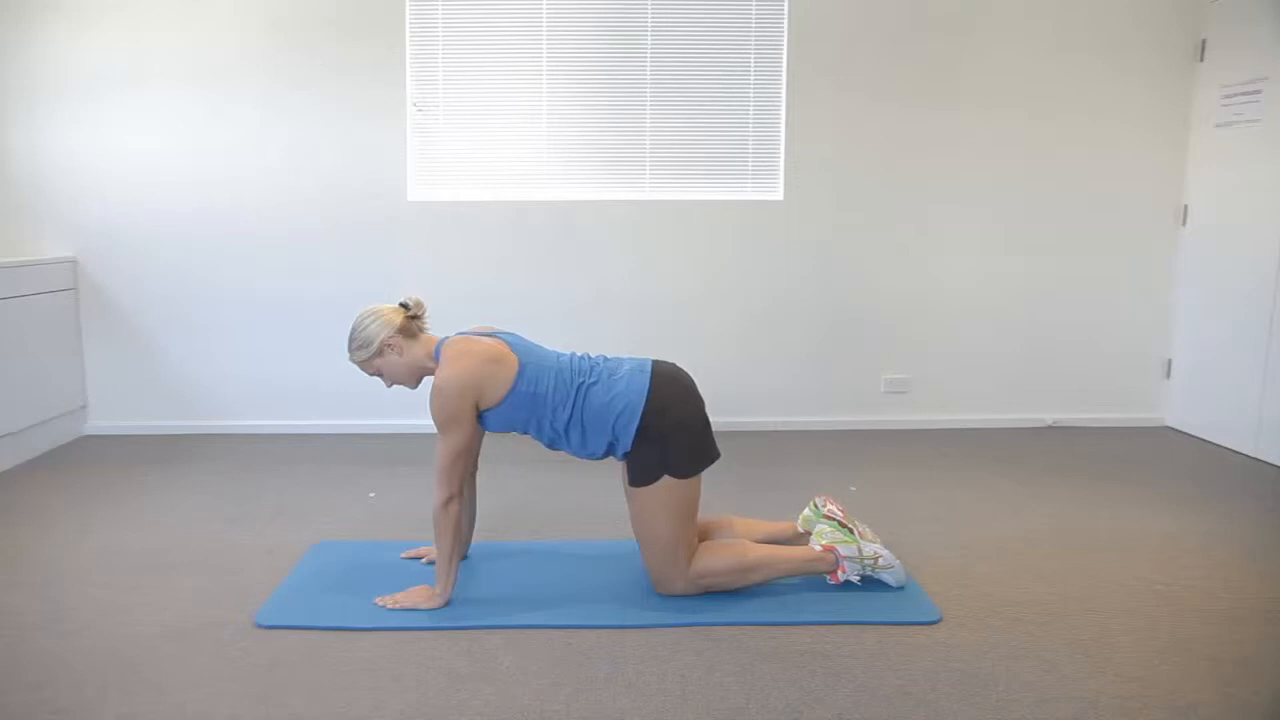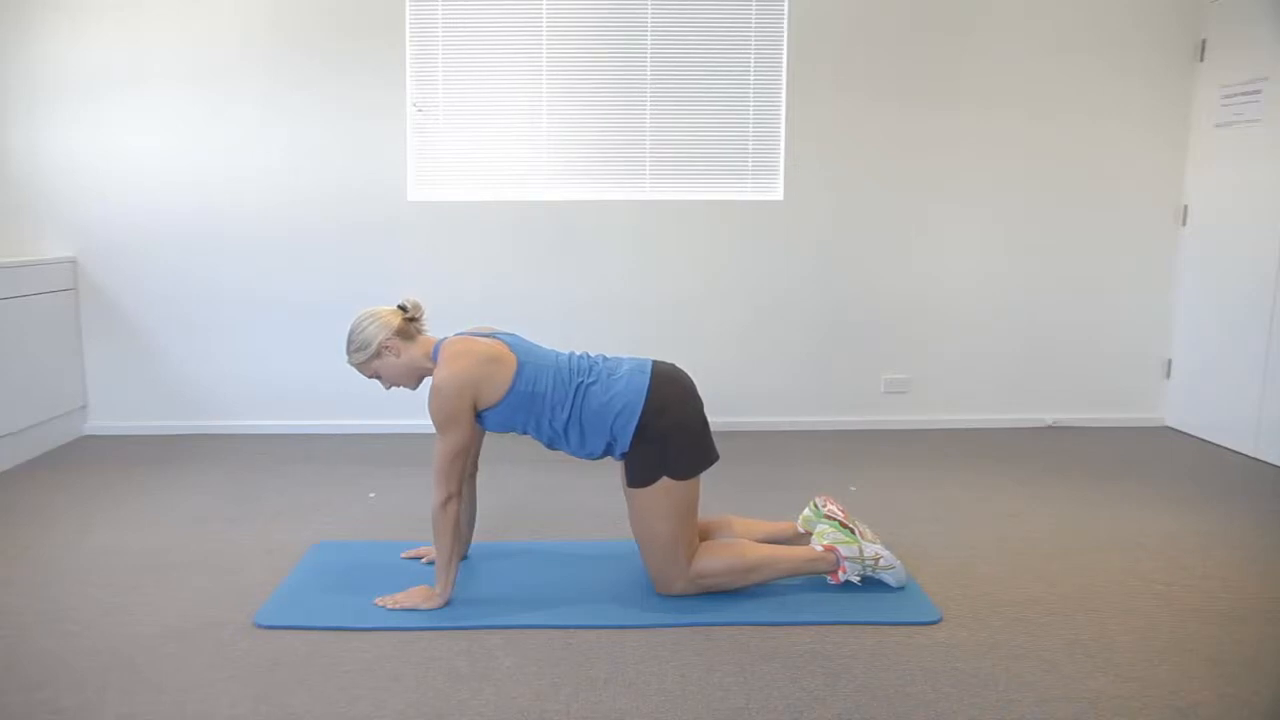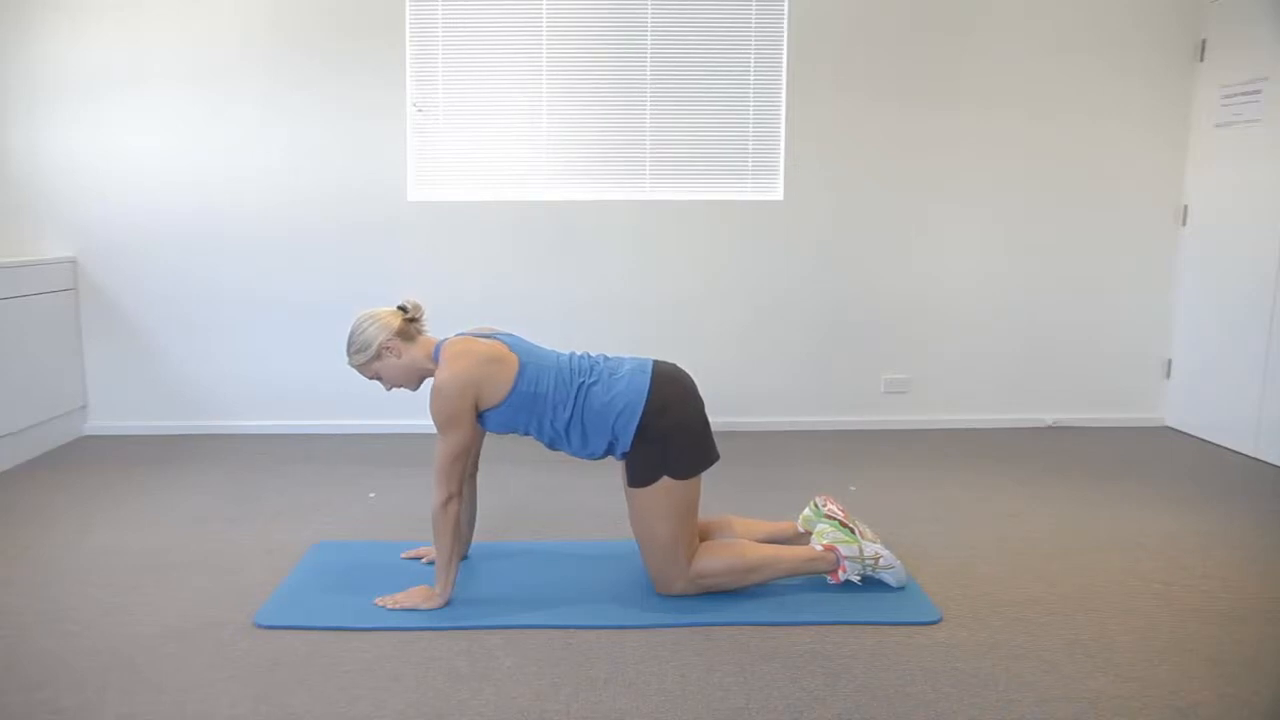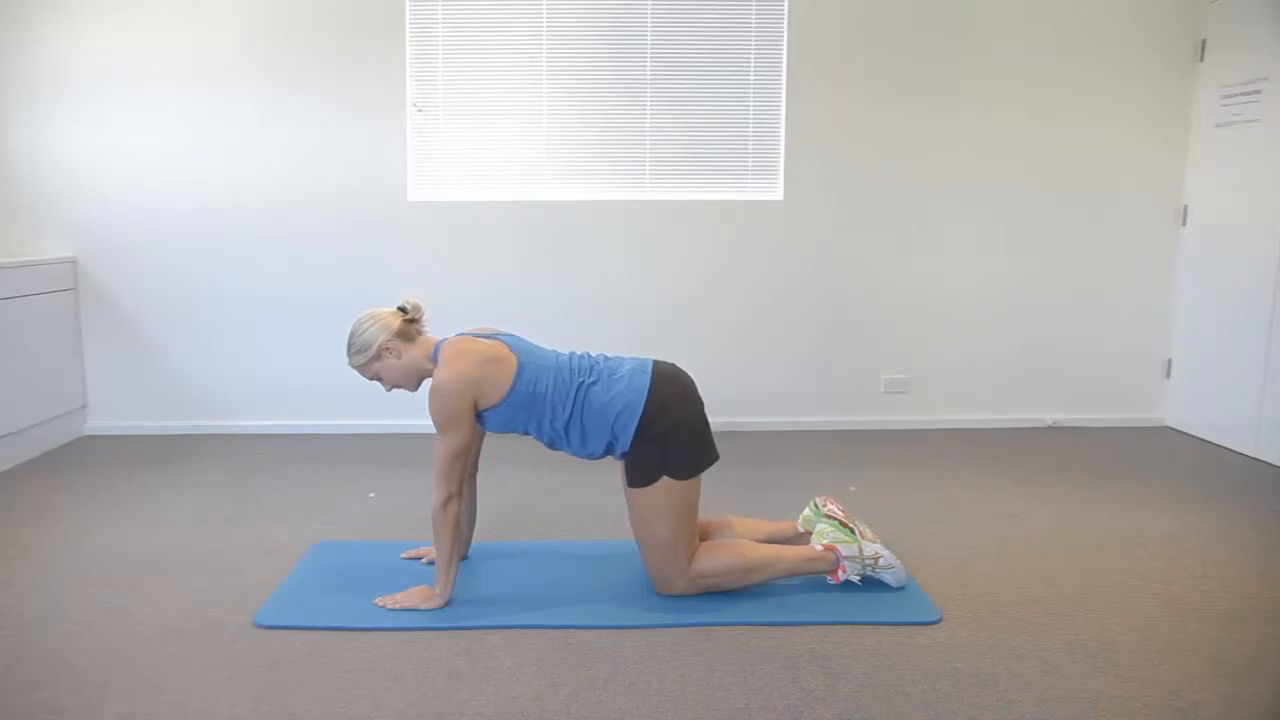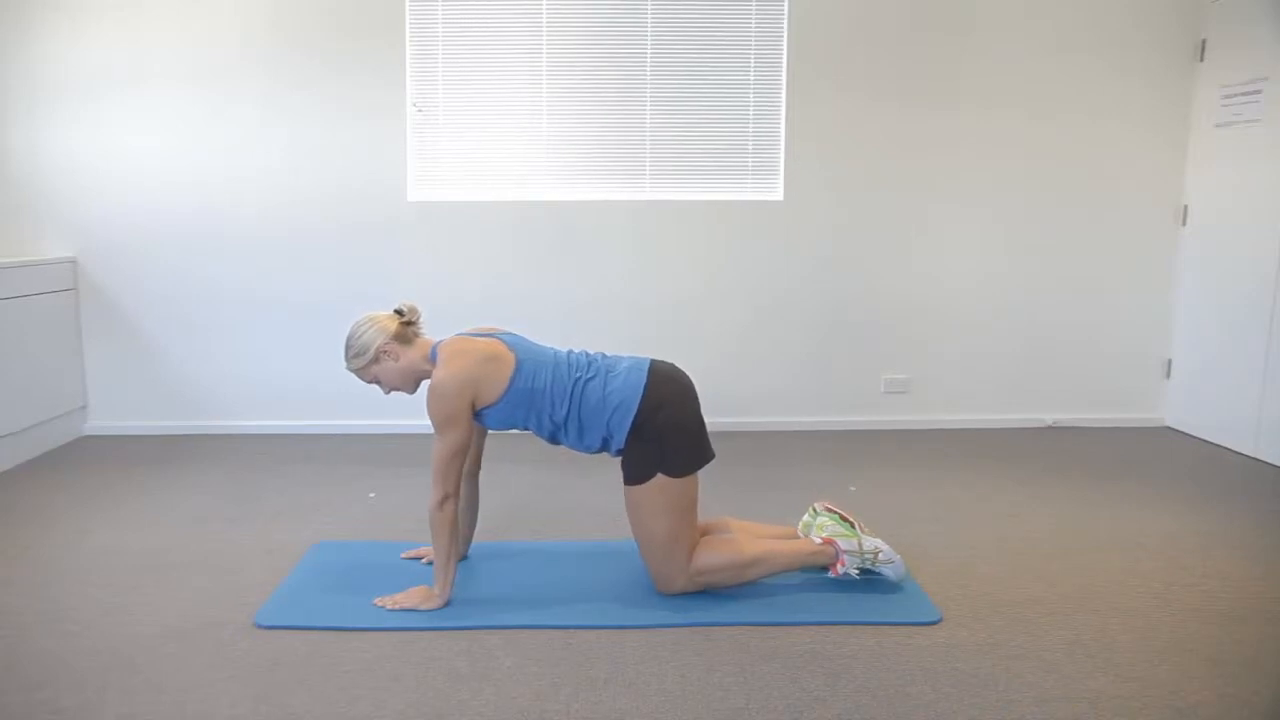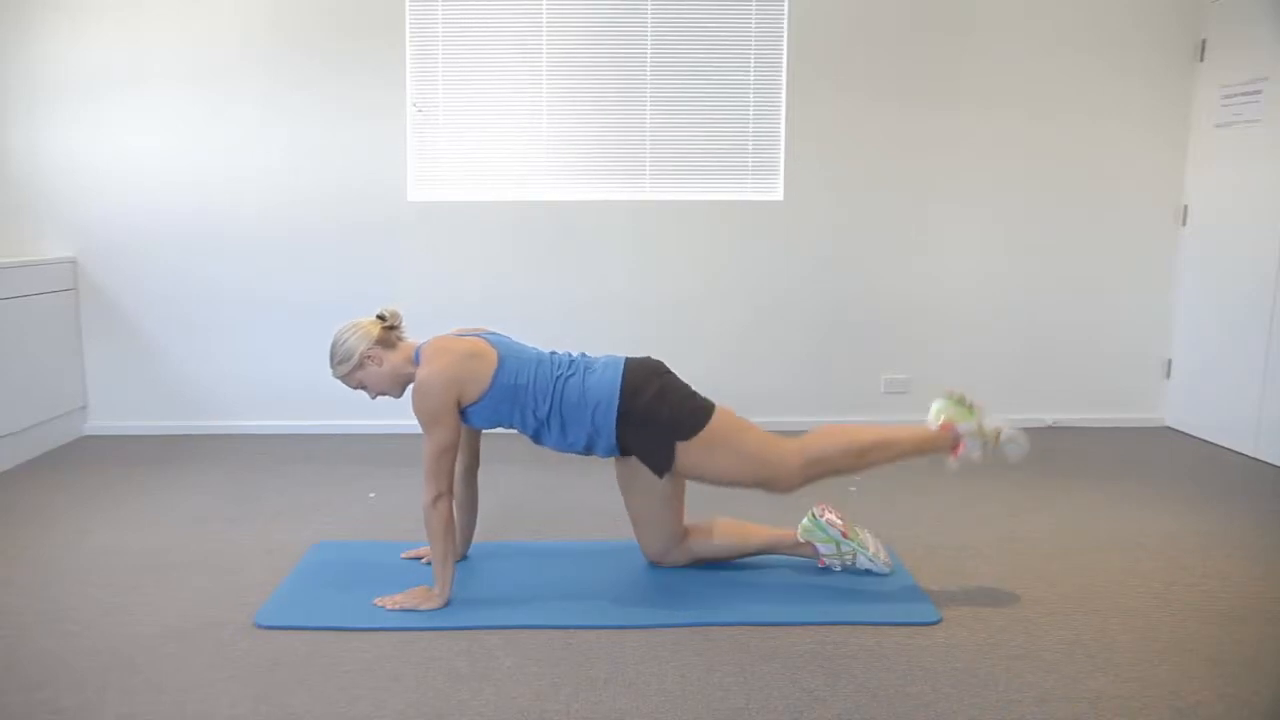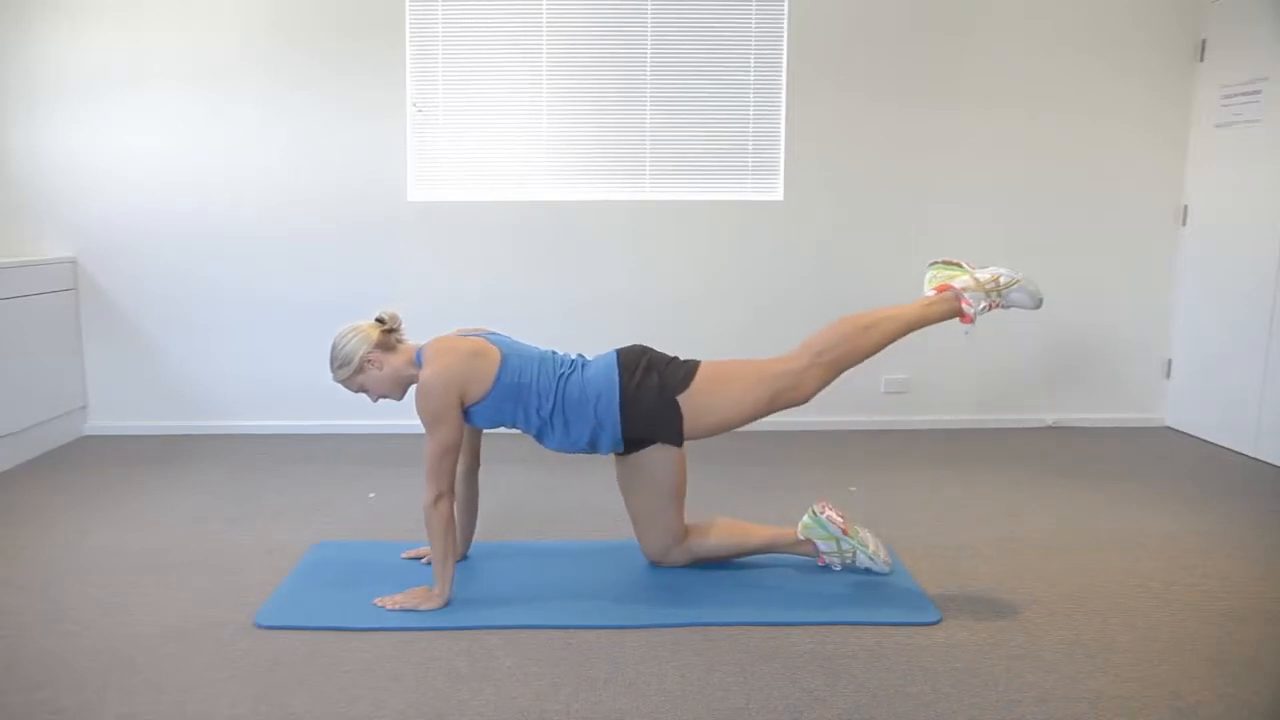
dt=0.7s
person 1, frame 1
left shoulder: (452, 380)
right shoulder: (468, 347)
left elbow: (449, 491)
right elbow: (468, 471)
left wrist: (441, 588)
right wrist: (456, 546)
left hip: (655, 416)
right hip: (652, 398)
left knee: (674, 575)
right knee: (674, 539)
left ankle: (833, 553)
right ankle: (810, 526)
person 1, frame 2
left shoulder: (450, 379)
right shoulder: (466, 348)
left elbow: (448, 491)
right elbow: (467, 473)
left wrist: (441, 588)
right wrist: (457, 547)
left hip: (651, 417)
right hip: (651, 396)
left knee: (673, 576)
right knee: (674, 540)
left ankle: (833, 554)
right ankle: (810, 526)
person 1, frame 3
left shoulder: (452, 380)
right shoulder: (468, 349)
left elbow: (448, 491)
right elbow: (468, 473)
left wrist: (441, 588)
right wrist: (457, 546)
left hip: (654, 416)
right hip: (652, 398)
left knee: (674, 576)
right knee: (675, 539)
left ankle: (834, 554)
right ankle: (811, 526)
person 1, frame 4
left shoulder: (450, 380)
right shoulder: (467, 349)
left elbow: (449, 491)
right elbow: (468, 474)
left wrist: (440, 589)
right wrist: (457, 547)
left hip: (652, 417)
right hip: (653, 397)
left knee: (674, 576)
right knee: (674, 539)
left ankle: (833, 552)
right ankle: (811, 526)
person 1, frame 5
left shoulder: (448, 381)
right shoulder: (465, 353)
left elbow: (445, 492)
right elbow: (470, 473)
left wrist: (439, 589)
right wrist: (457, 547)
left hip: (652, 416)
right hip: (650, 399)
left knee: (675, 575)
right knee: (674, 540)
left ankle: (832, 548)
right ankle: (813, 530)
person 1, frame 6
left shoulder: (433, 380)
right shoulder: (454, 356)
left elbow: (439, 492)
right elbow: (467, 470)
left wrist: (439, 588)
right wrist: (457, 548)
left hip: (637, 408)
right hip: (628, 404)
left knee: (789, 467)
right knee: (668, 550)
left ankle: (951, 433)
right ankle: (809, 538)
person 1, frame 7
left shoulder: (435, 380)
right shoulder: (454, 357)
left elbow: (439, 491)
right elbow: (468, 471)
left wrist: (439, 588)
right wrist: (457, 547)
left hip: (640, 396)
right hip: (631, 414)
left knee: (802, 372)
right knee: (668, 549)
left ankle: (956, 296)
right ankle: (813, 538)
